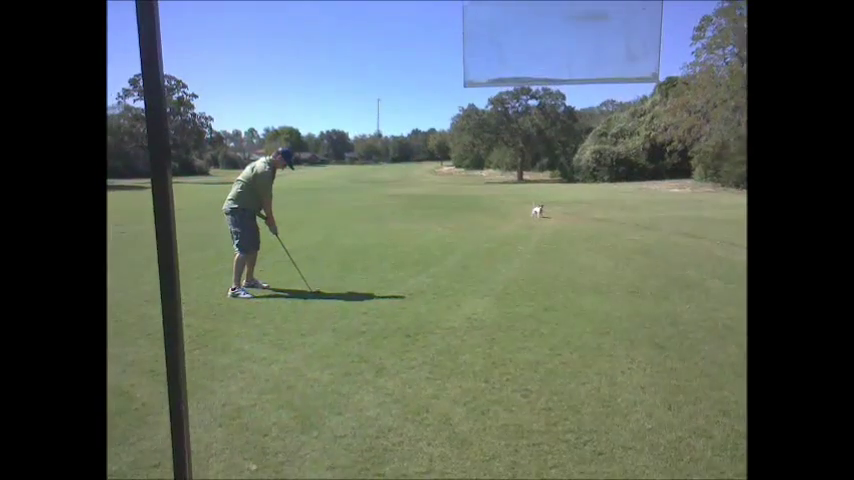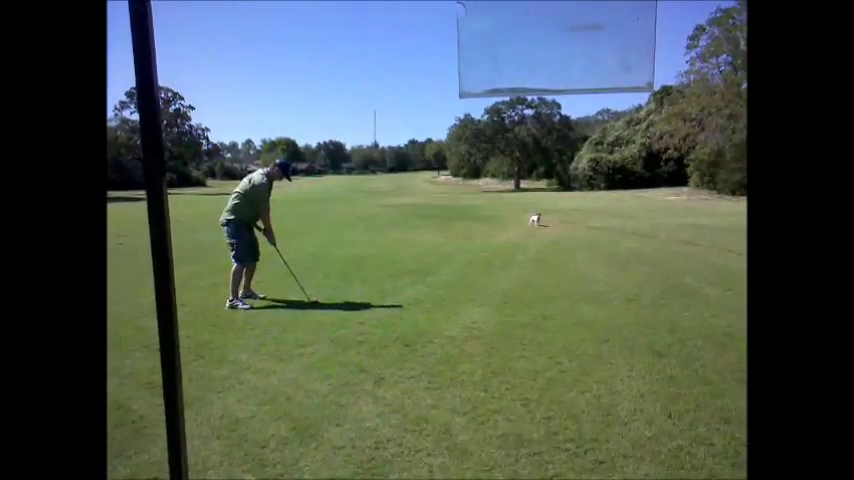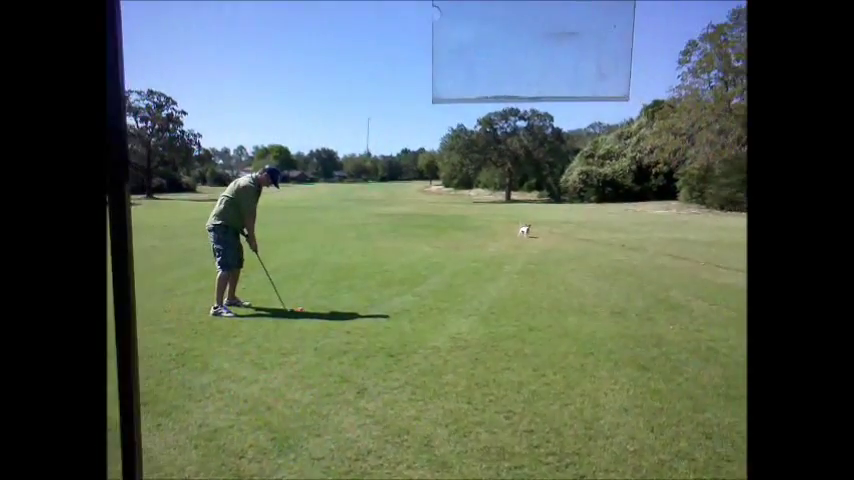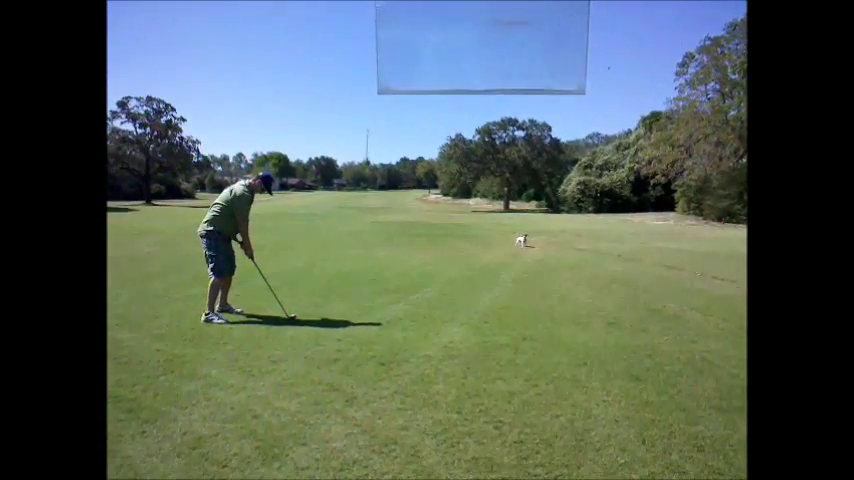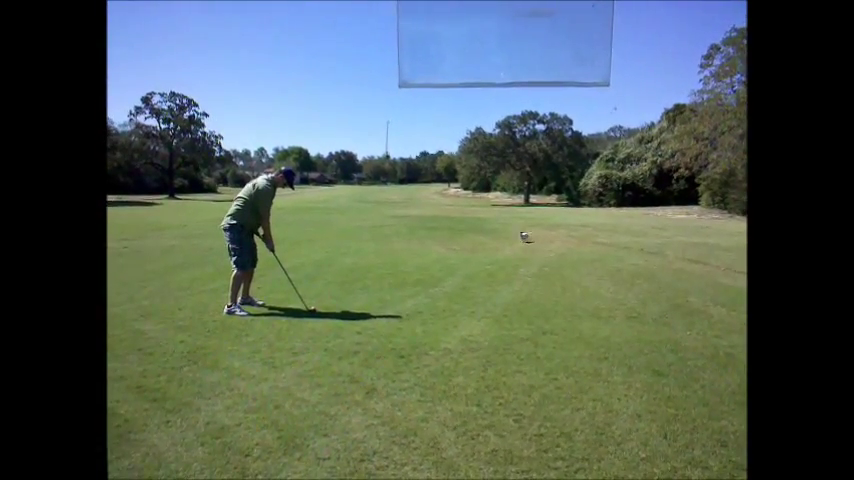
dt=0.7s
person 1, frame 1
left shoulder: (265, 165)
right shoulder: (264, 169)
left elbow: (263, 197)
right elbow: (265, 198)
left wrist: (268, 218)
right wrist: (271, 221)
left hip: (245, 209)
right hip: (237, 209)
left knee: (253, 246)
right knee: (243, 248)
left ankle: (249, 280)
right ankle: (235, 288)
person 1, frame 2
left shoulder: (263, 177)
right shoulder: (261, 182)
left elbow: (262, 209)
right elbow: (263, 210)
left wrist: (266, 229)
right wrist: (270, 232)
left hip: (243, 221)
right hip: (234, 221)
left knee: (252, 257)
right knee: (241, 260)
left ankle: (246, 290)
right ankle: (233, 299)
person 1, frame 3
left shoulder: (255, 186)
right shoulder: (247, 185)
left elbow: (251, 213)
right elbow: (247, 214)
left wrist: (250, 235)
right wrist: (252, 238)
left hip: (230, 227)
right hip: (220, 226)
left knee: (236, 264)
right knee: (226, 266)
left ankle: (230, 298)
right ankle: (217, 306)
person 1, frame 4
left shoulder: (245, 189)
right shoulder: (242, 193)
left elbow: (242, 221)
right elbow: (242, 223)
left wrist: (244, 242)
right wrist: (247, 245)
left hip: (221, 233)
right hip: (213, 232)
left knee: (229, 270)
right knee: (218, 272)
left ankle: (222, 304)
right ankle: (209, 313)
person 1, frame 5
left shoulder: (265, 183)
right shoulder: (265, 187)
left elbow: (263, 215)
right elbow: (264, 216)
left wrist: (265, 235)
right wrist: (269, 238)
left hip: (243, 226)
right hip: (236, 226)
left knee: (250, 263)
right knee: (241, 266)
left ankle: (245, 297)
right ankle: (231, 305)
